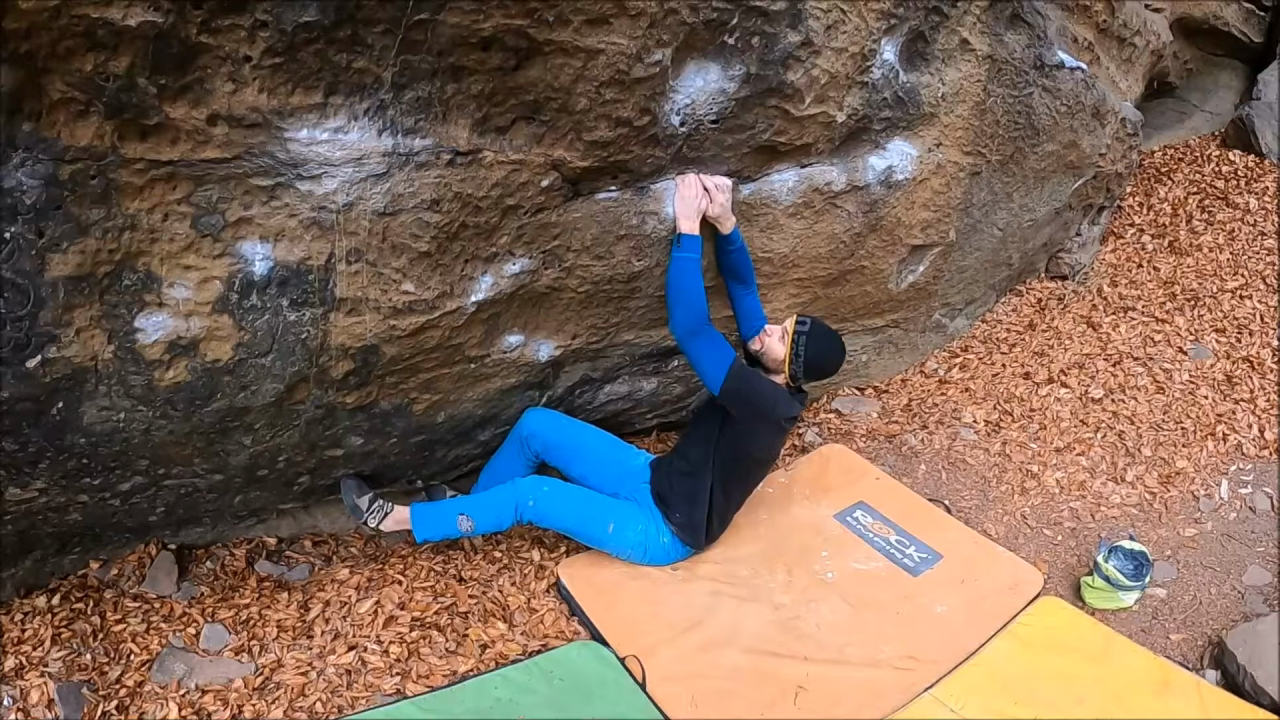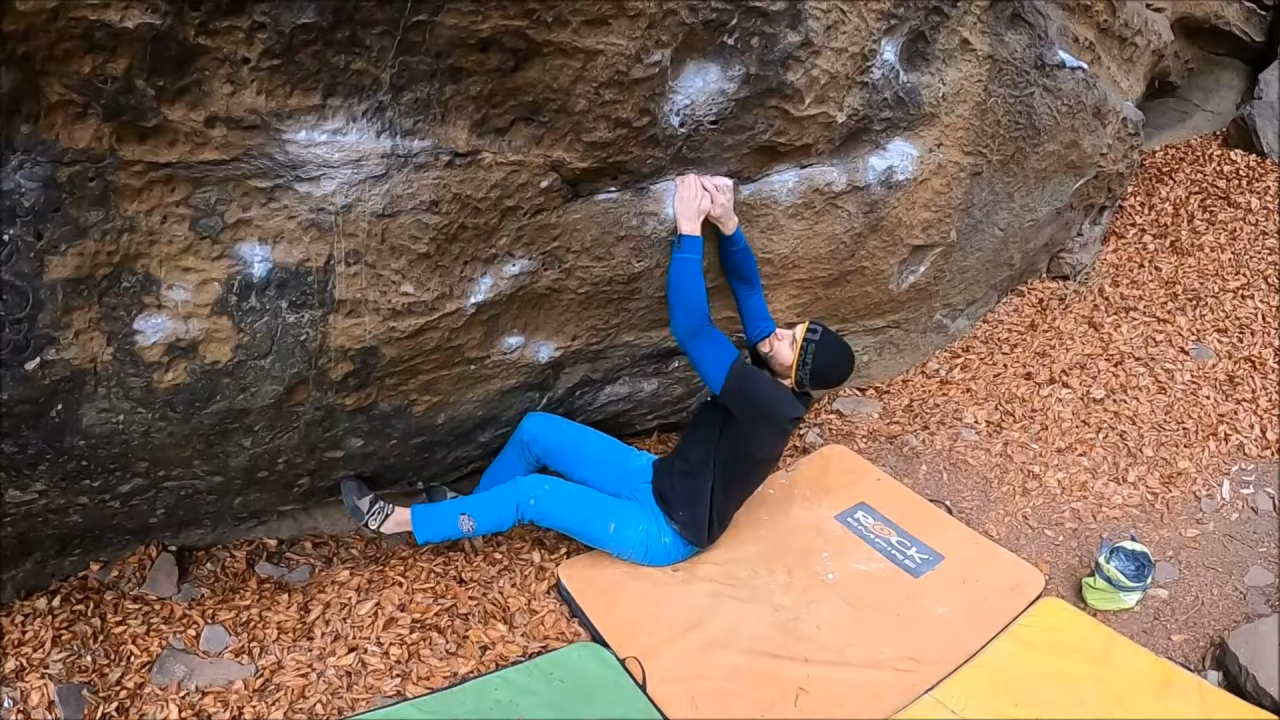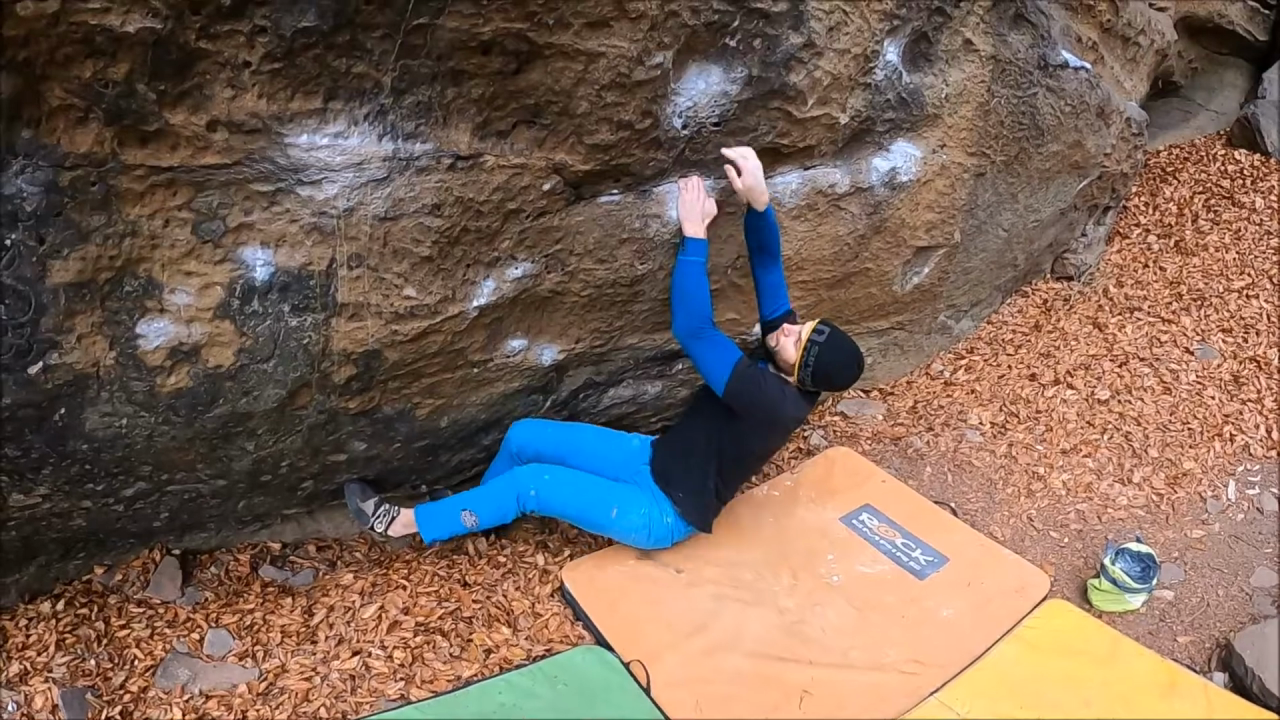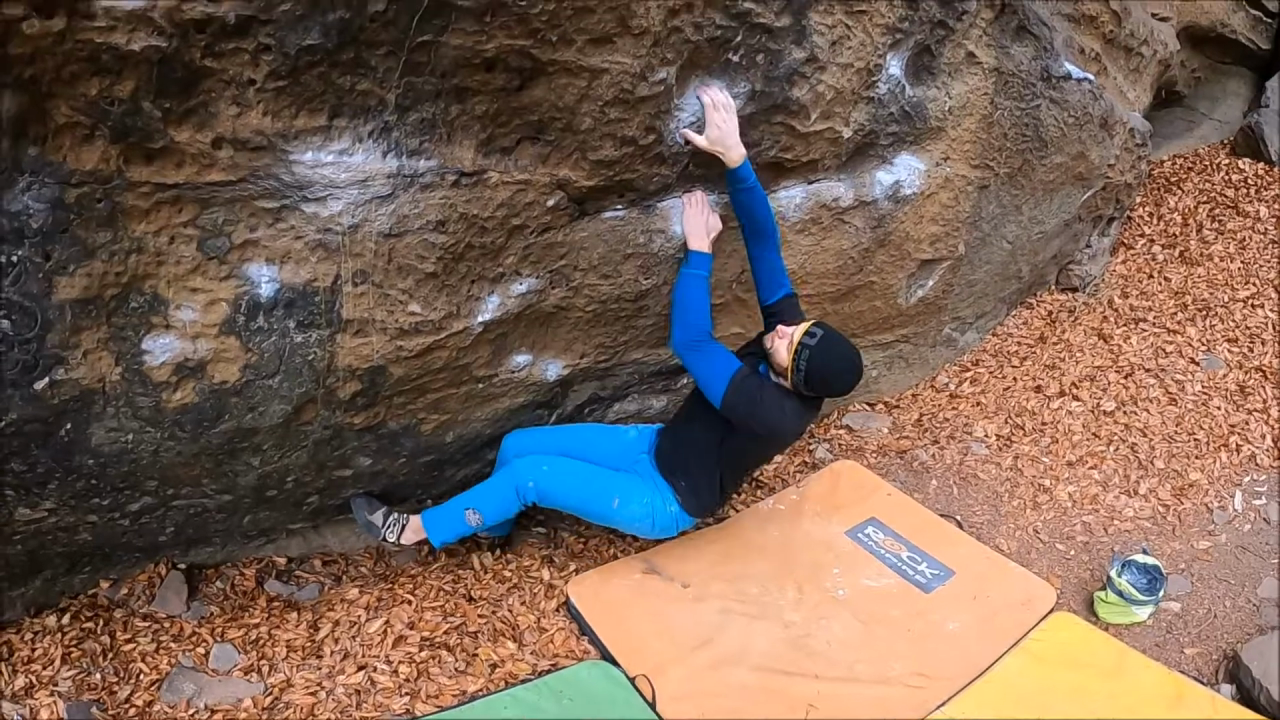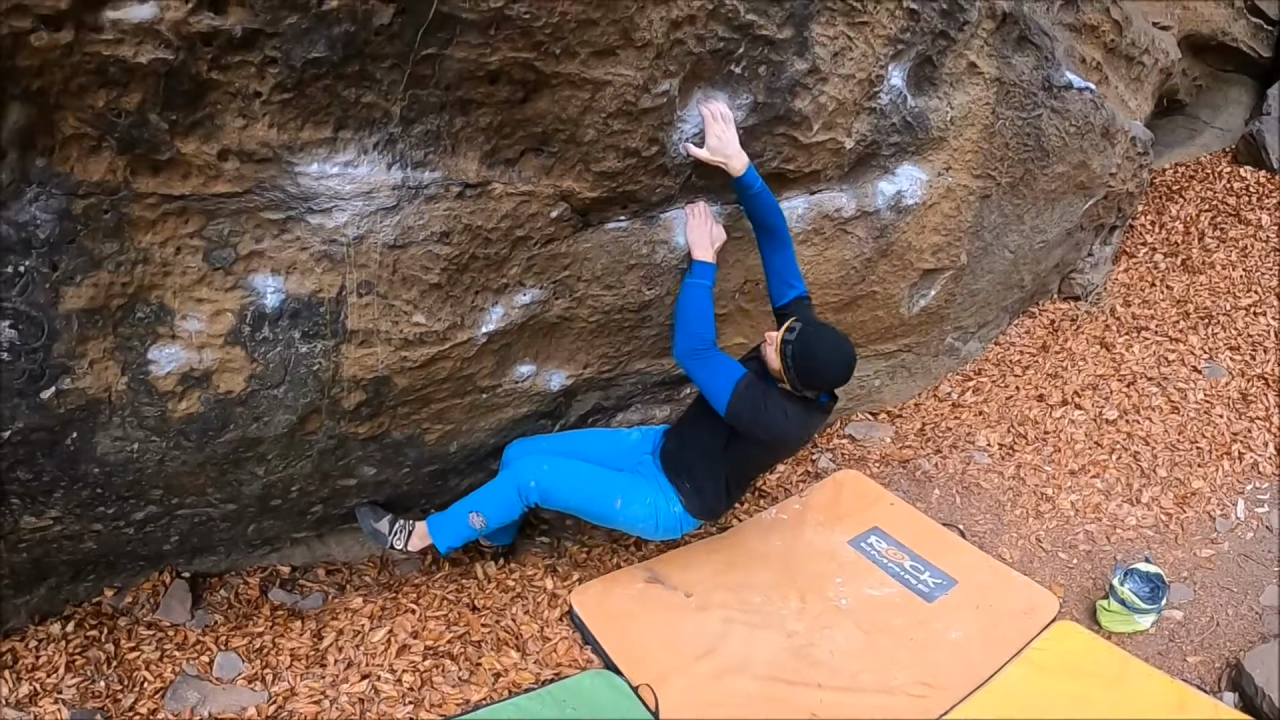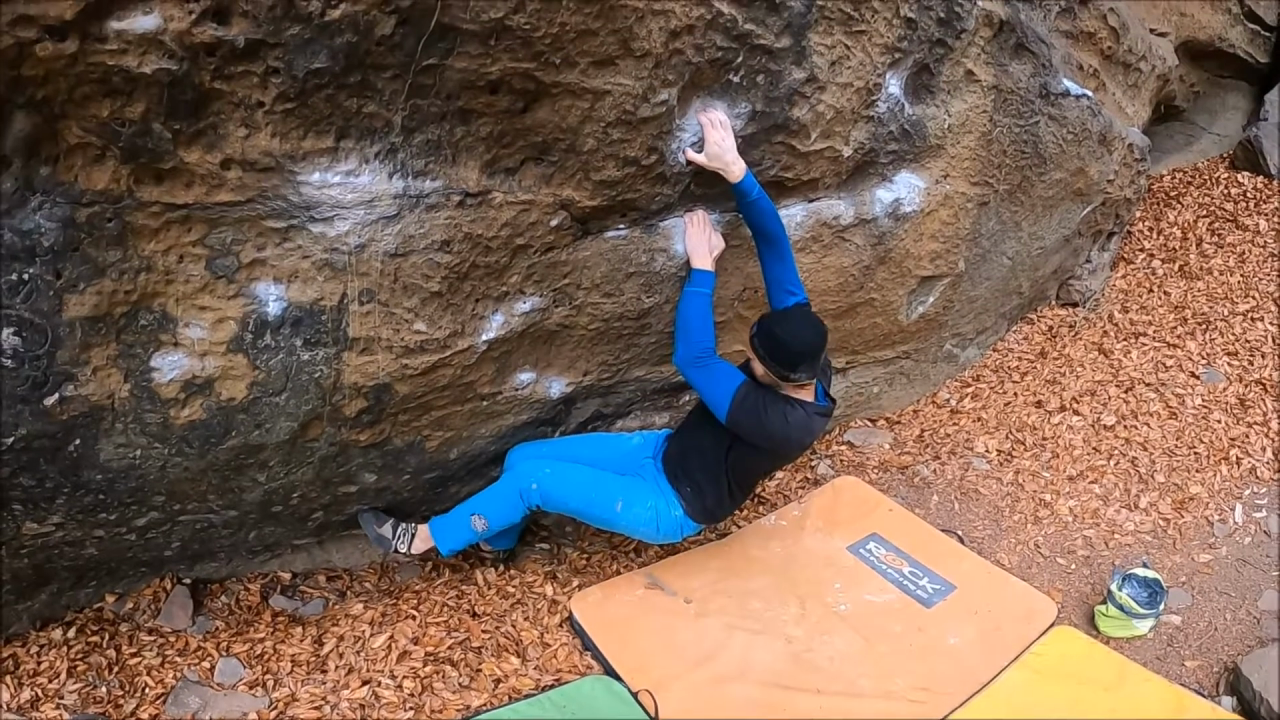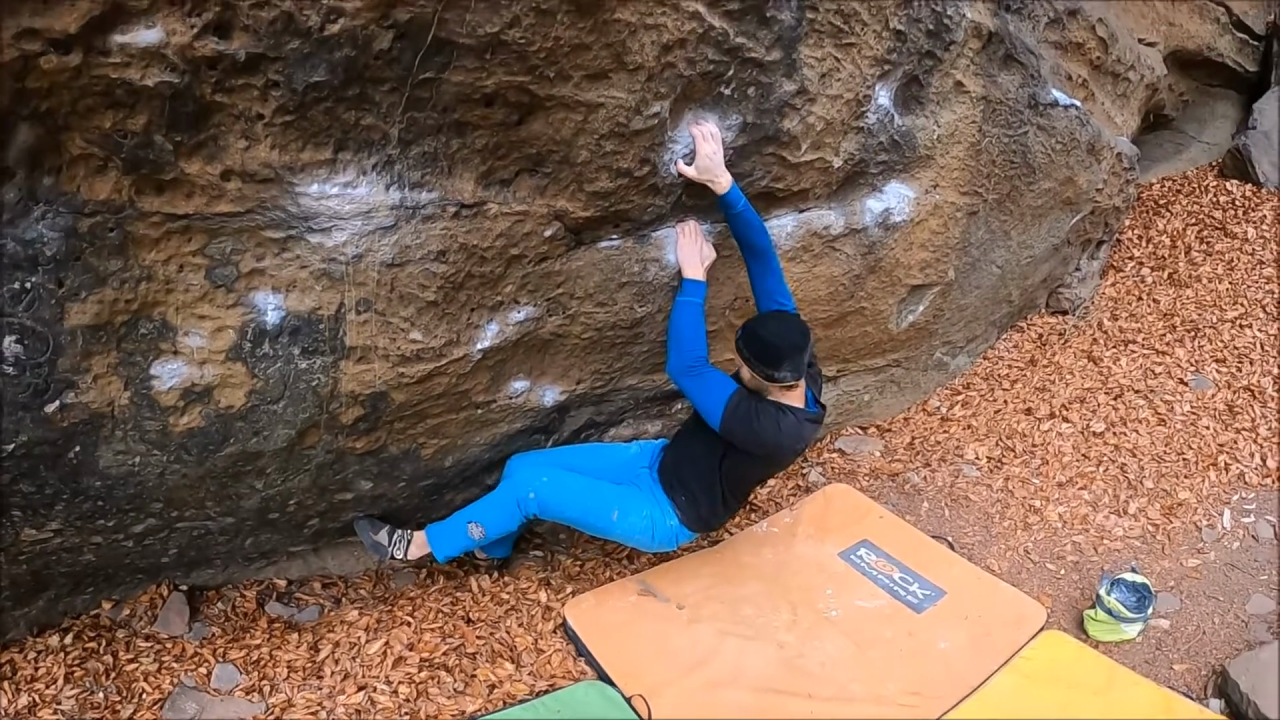
dt=0.3s
person 1, frame 1
left shoulder: (766, 402)
right shoulder: (764, 373)
left elbow: (691, 329)
right elbow: (743, 287)
left wrist: (689, 229)
right wrist: (725, 223)
left hip: (664, 532)
right hip: (655, 480)
left knee: (527, 495)
right knee: (536, 425)
left ankle: (405, 519)
right ankle: (472, 507)
person 1, frame 2
left shoulder: (769, 403)
right shoulder: (770, 373)
left elbow: (691, 330)
right elbow: (747, 284)
left wrist: (690, 230)
right wrist: (728, 223)
left hip: (665, 532)
right hip: (656, 480)
left knee: (528, 496)
right knee: (536, 429)
left ankle: (405, 520)
right ankle: (474, 508)
person 1, frame 3
left shoulder: (774, 402)
right shoulder: (777, 363)
left elbow: (693, 331)
right elbow: (767, 262)
left wrist: (694, 232)
right wrist: (758, 199)
left hip: (664, 511)
right hip: (653, 460)
left knee: (527, 484)
right knee: (522, 438)
left ankle: (409, 522)
right ankle: (483, 513)
person 1, frame 4
left shoulder: (774, 412)
right shoulder: (790, 326)
left elbow: (689, 341)
right elbow: (763, 240)
left wrist: (699, 246)
right wrist: (735, 155)
left hip: (666, 501)
right hip: (658, 447)
left knee: (528, 474)
right knee: (515, 445)
left ankle: (417, 530)
right ankle: (490, 525)
person 1, frame 5
left shoulder: (780, 419)
right shoulder: (803, 333)
left elbow: (692, 350)
right elbow: (776, 240)
left wrist: (702, 257)
right wrist: (737, 162)
left hip: (671, 503)
right hip: (663, 448)
left knee: (530, 475)
right knee: (519, 453)
left ankle: (423, 536)
right ankle: (496, 536)
person 1, frame 6
left shoulder: (781, 423)
right shoulder: (805, 349)
left elbow: (694, 358)
right elbow: (775, 247)
left wrist: (701, 266)
right wrist: (735, 169)
left hip: (671, 504)
right hip: (665, 452)
left knee: (532, 479)
right knee: (521, 458)
left ankle: (424, 538)
right ankle: (498, 540)
person 1, frame 7
left shoulder: (773, 431)
right shoulder: (797, 361)
left elbow: (686, 367)
right elbow: (763, 260)
left wrist: (693, 275)
right wrist: (722, 182)
left hip: (668, 514)
right hip: (662, 461)
left knee: (530, 486)
right knee: (520, 466)
left ankle: (420, 545)
right ankle: (492, 549)
